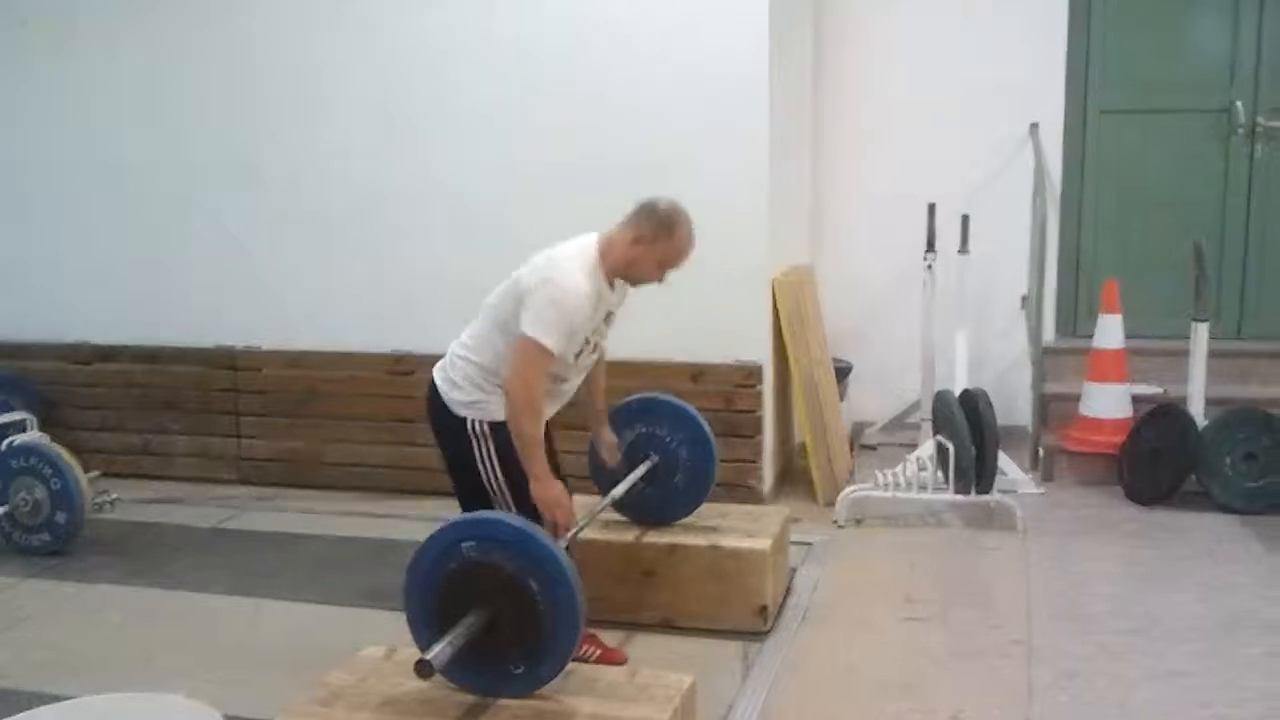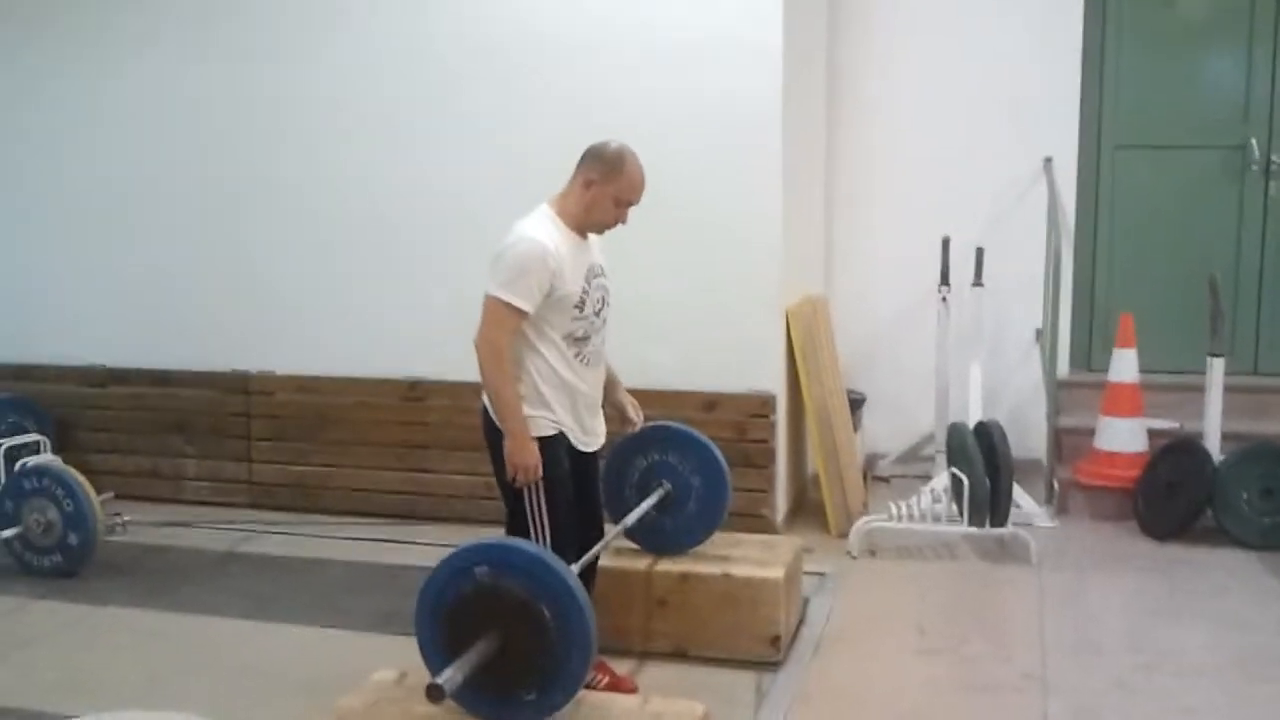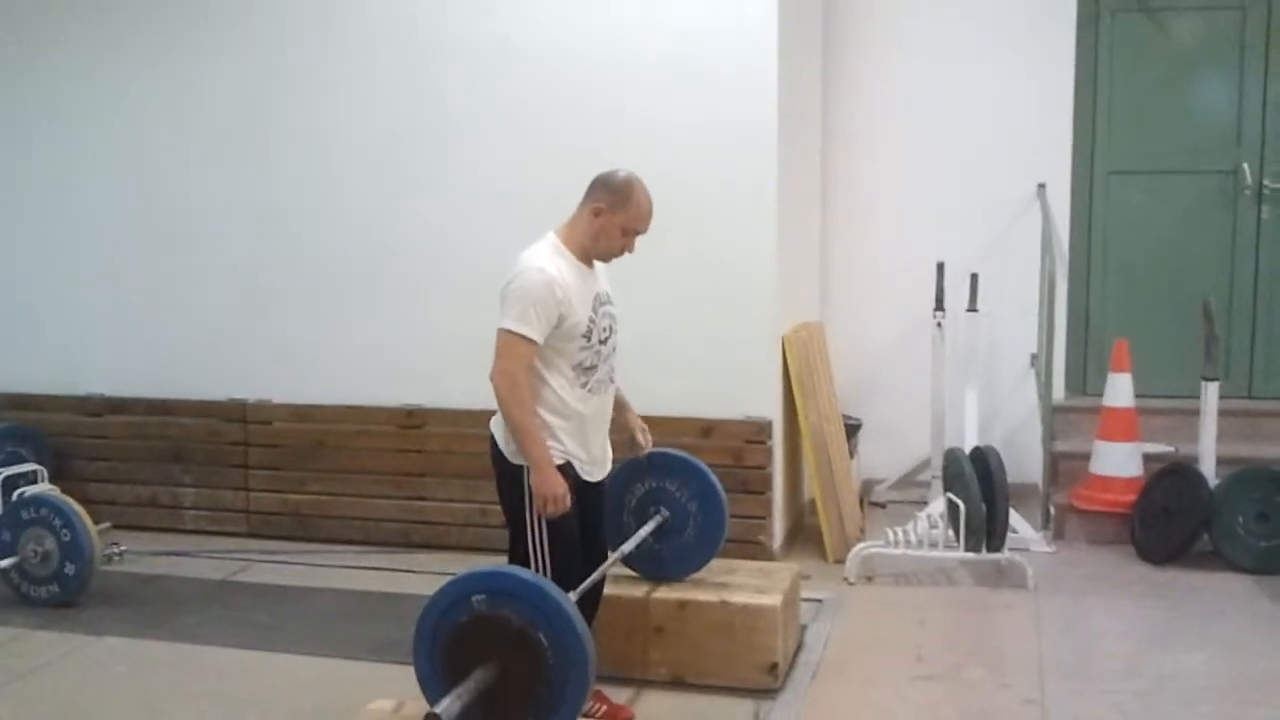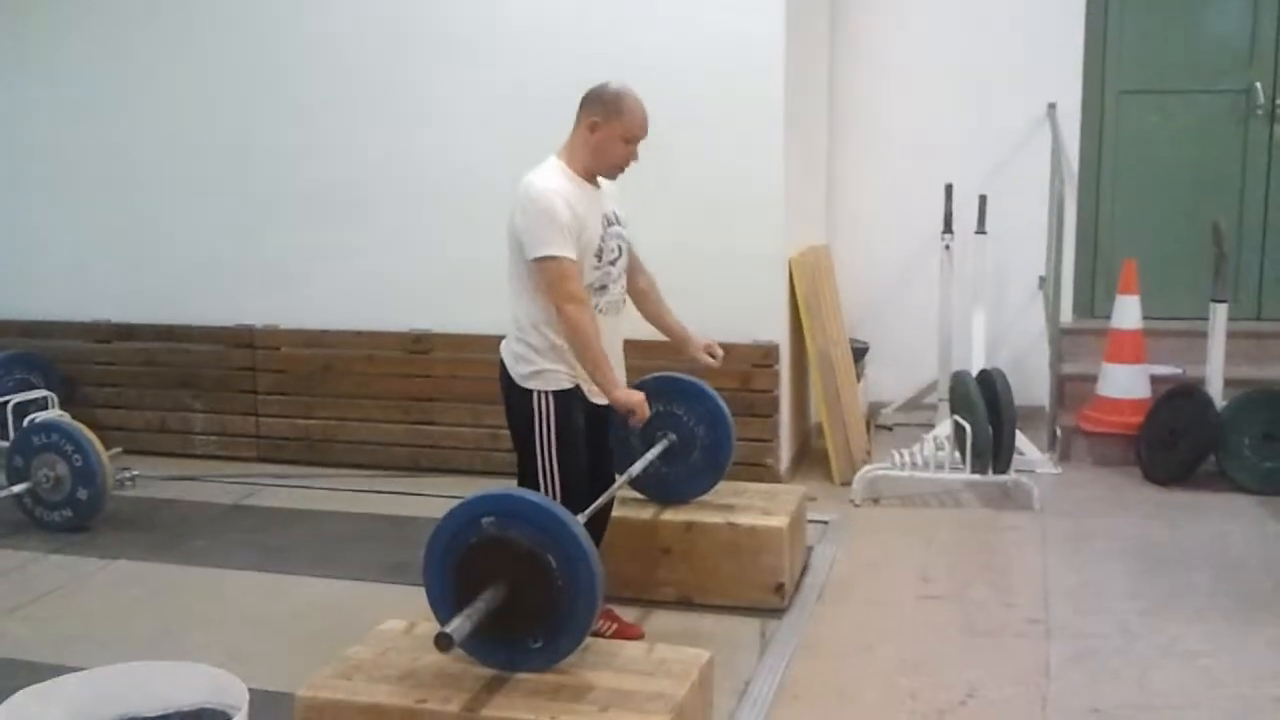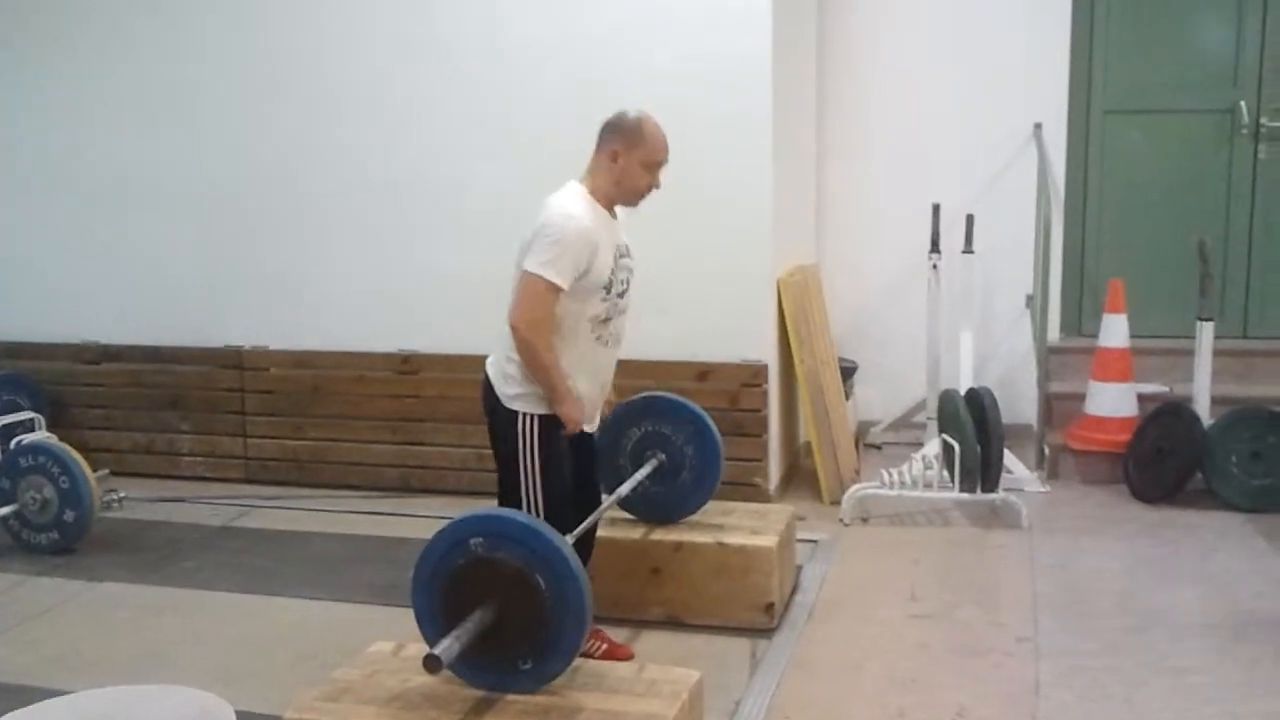
dt=0.7s
person 1, frame 1
left shoulder: (611, 274)
right shoulder: (567, 284)
left elbow: (591, 351)
right elbow: (521, 384)
left wrist: (600, 424)
right wrist: (541, 478)
left hip: (505, 401)
right hip: (471, 405)
left knee: (553, 519)
person 1, frame 2
left shoulder: (585, 242)
right shoulder: (533, 245)
right elbow: (492, 343)
left wrist: (615, 390)
right wrist: (517, 435)
left hip: (577, 426)
right hip: (533, 431)
left knee: (583, 547)
right knee: (544, 557)
person 1, frame 3
left shoulder: (591, 269)
right shoulder: (540, 275)
right elbow: (508, 375)
left wrist: (625, 411)
right wrist: (541, 467)
left hip: (586, 456)
right hip: (540, 461)
left knee: (588, 578)
right knee: (546, 587)
person 1, frame 4
left shoulder: (601, 191)
right shoulder: (547, 195)
left elbow: (632, 274)
right elbow: (569, 304)
left wrist: (685, 338)
right wrist: (615, 388)
left hip: (588, 378)
right hip: (546, 381)
left knee: (594, 498)
right knee: (554, 510)
person 1, frame 5
left shoulder: (605, 219)
right shoulder: (569, 222)
right elbow: (526, 322)
left wrist: (591, 390)
right wrist: (562, 399)
left hip: (571, 403)
right hip: (529, 404)
left knee: (581, 519)
